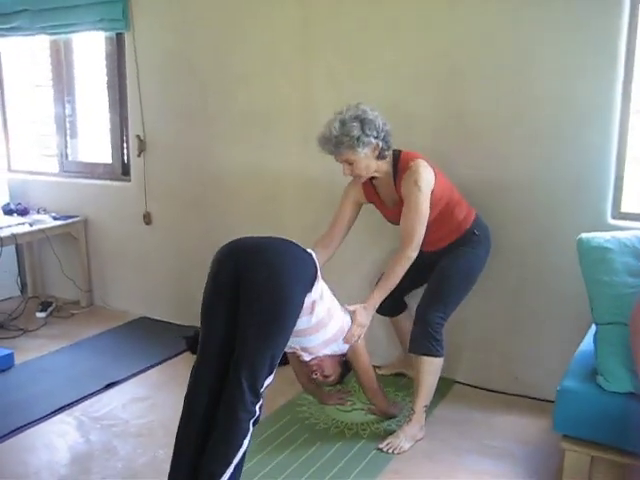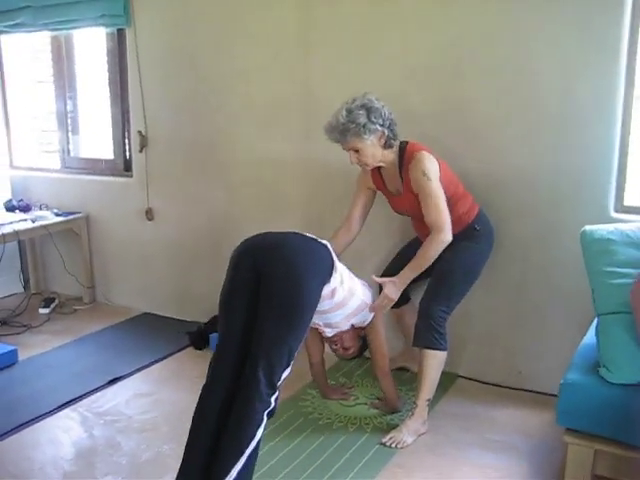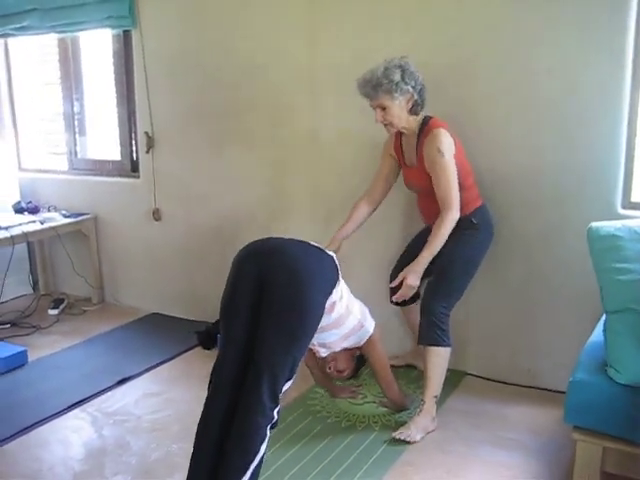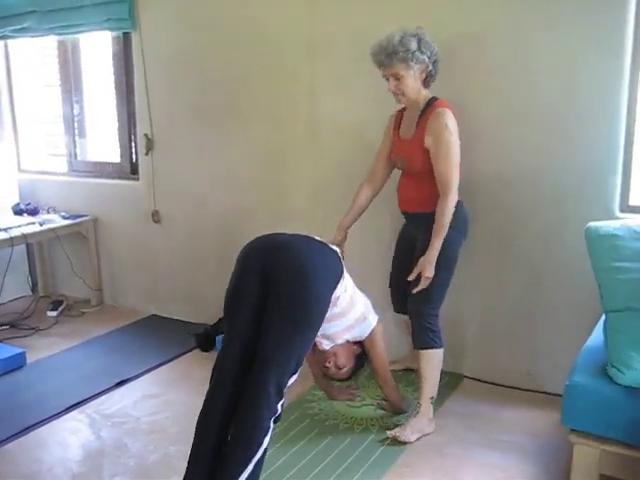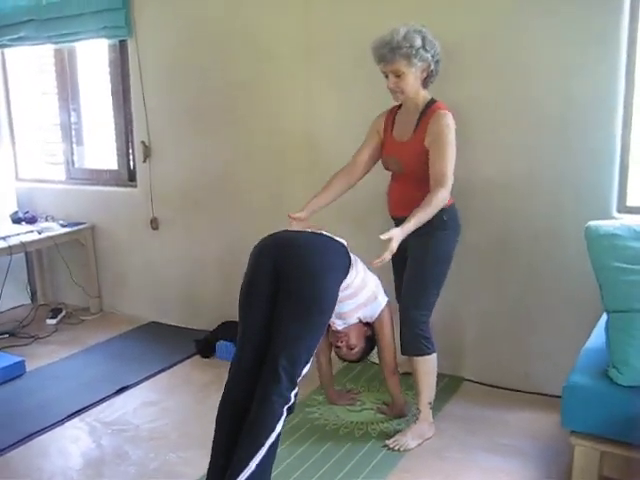
dt=0.5s
person 1, frame 1
left shoulder: (415, 172)
right shoulder: (360, 187)
left elbow: (408, 250)
right elbow: (330, 240)
left wrist: (368, 307)
left hip: (467, 241)
right hip: (431, 245)
left knee: (429, 318)
right knee: (389, 294)
left ankle: (416, 424)
right ankle: (411, 360)
person 1, frame 2
left shoulder: (420, 163)
right shoulder: (371, 173)
left elbow: (442, 234)
right elbow: (350, 227)
left wrist: (400, 283)
left hip: (469, 235)
right hip: (433, 235)
left knee: (433, 312)
right knee: (390, 281)
left ankle: (419, 418)
right ankle: (414, 354)
person 1, frame 3
left shoulder: (437, 139)
right shoulder: (395, 142)
left elbow: (452, 211)
right elbow: (372, 197)
left wrist: (419, 266)
right wrist: (335, 242)
left hip: (469, 226)
right hip: (439, 225)
left knee: (434, 307)
right knee: (399, 281)
left ankle: (428, 414)
right ankle: (421, 352)
person 1, frame 4
left shoulder: (440, 118)
right shoulder: (397, 120)
left elbow: (449, 193)
right elbow: (374, 180)
left wrist: (433, 254)
right wrist: (342, 229)
left hip: (442, 222)
right hip: (414, 220)
left knee: (424, 309)
right knee: (400, 290)
left ankle: (424, 416)
right ankle: (420, 355)
person 1, frame 5
left shoulder: (440, 119)
right shoulder: (386, 120)
left elbow: (441, 189)
right elbow: (352, 171)
left wrist: (402, 231)
right wrist: (307, 210)
left hip: (435, 226)
right hip: (405, 226)
left knee: (415, 315)
right knee: (406, 307)
left ankle: (425, 421)
right ankle: (419, 366)
person 2, frame 1
right shoulder: (343, 330)
left elbow: (302, 369)
right elbow: (371, 385)
left wrist: (323, 395)
right wrist: (387, 409)
left hip: (233, 255)
right hip: (283, 270)
left knee: (206, 383)
right knee: (244, 395)
person 2, frame 2
right shoulder: (362, 302)
left elbow: (314, 351)
right elbow: (382, 367)
left wrist: (326, 389)
right wrist: (392, 402)
left hip: (251, 250)
right hip: (301, 264)
left knee: (225, 373)
right knee: (261, 383)
person 2, frame 3
right shoulder: (357, 324)
left elbow: (313, 359)
right elbow: (386, 379)
left wrist: (334, 387)
right wrist: (401, 402)
left hip: (253, 257)
right hip: (304, 272)
left knee: (225, 384)
right knee: (261, 397)
person 2, frame 4
right shoulder: (361, 318)
left elbow: (312, 356)
right elbow: (385, 378)
left wrist: (331, 388)
right wrist: (398, 405)
left hip: (258, 251)
right hip: (310, 266)
left knee: (229, 375)
right knee: (266, 390)
person 2, frame 5
right shoulder: (373, 299)
left elbow: (320, 344)
right elbow: (390, 367)
right wrist: (398, 407)
left hip: (270, 248)
right hip: (318, 262)
left knee: (245, 370)
right knee: (280, 381)
